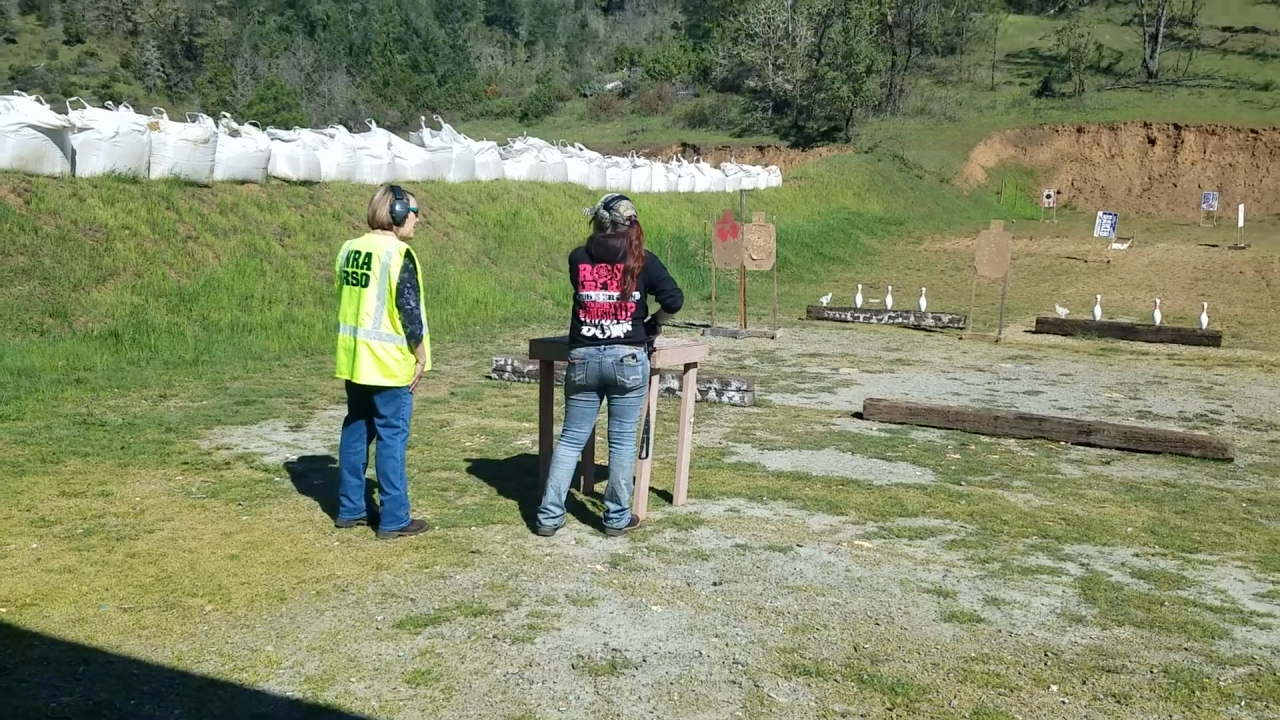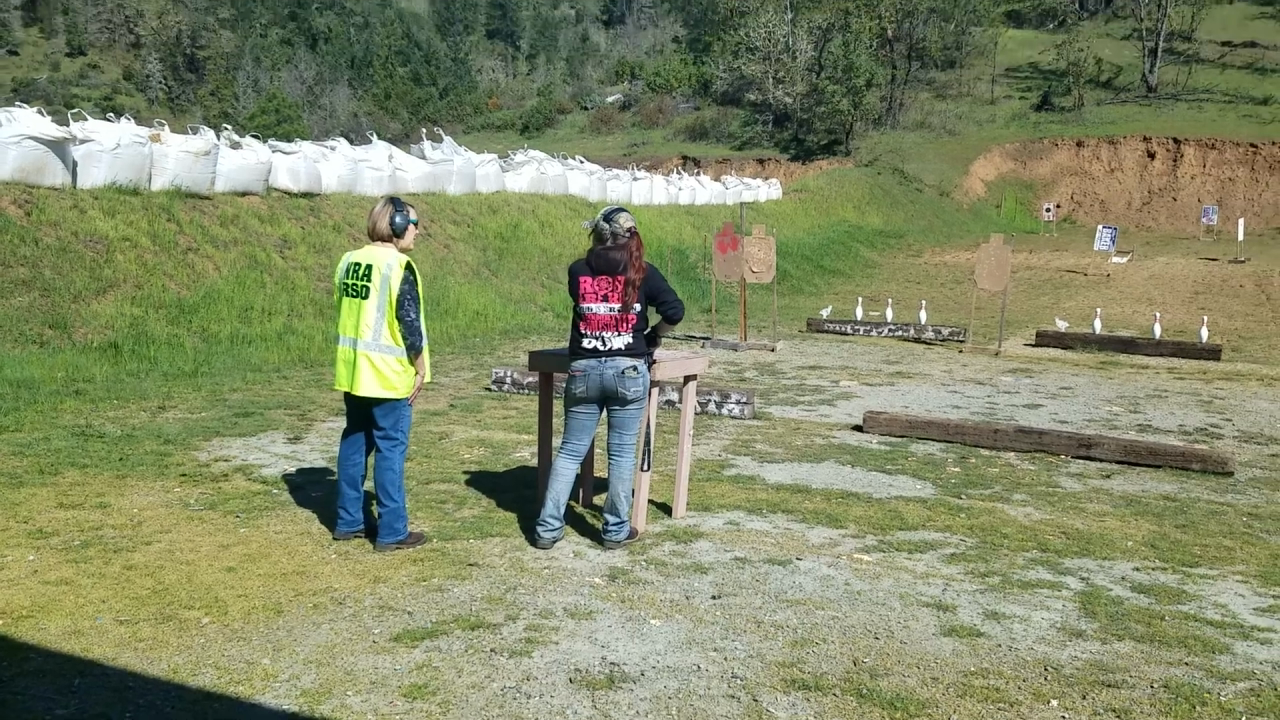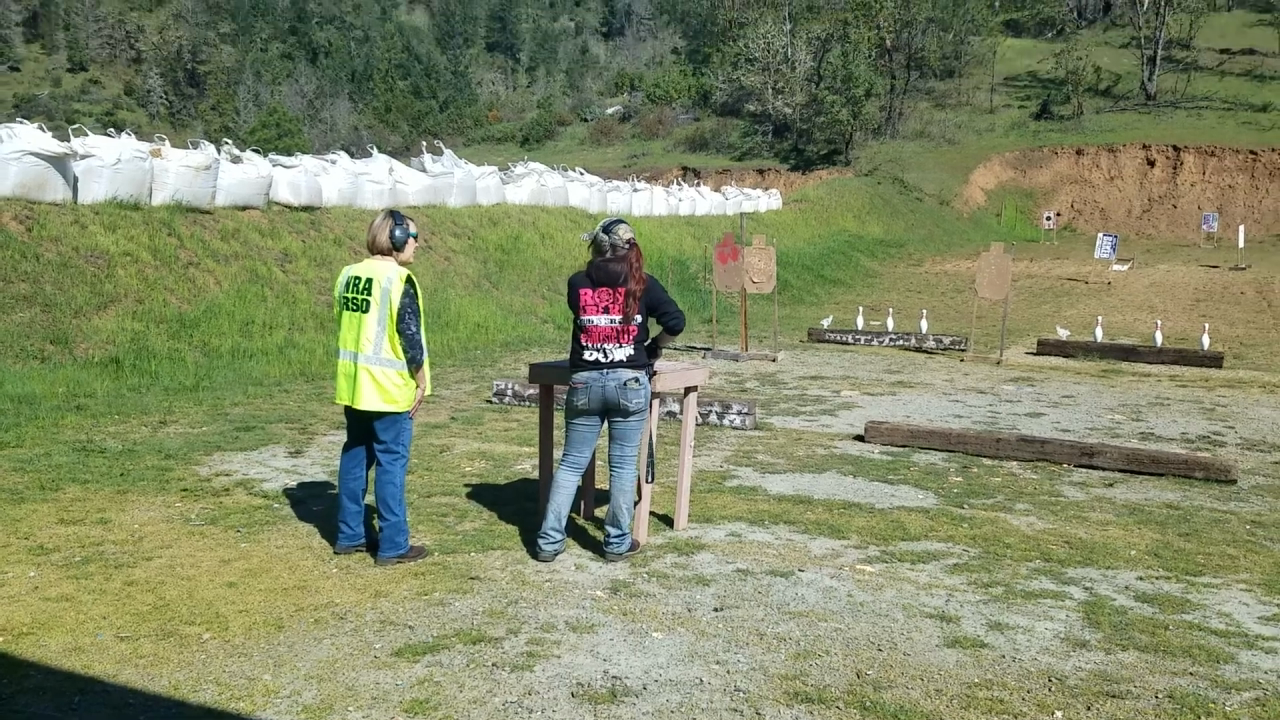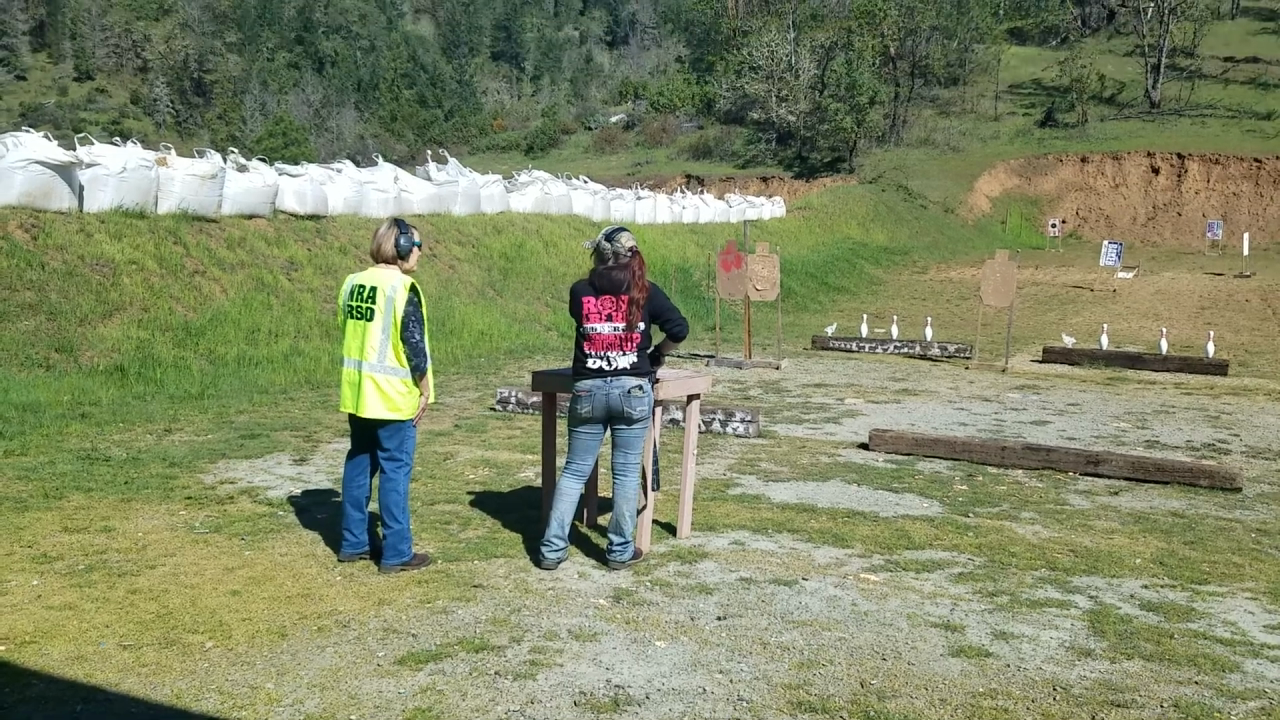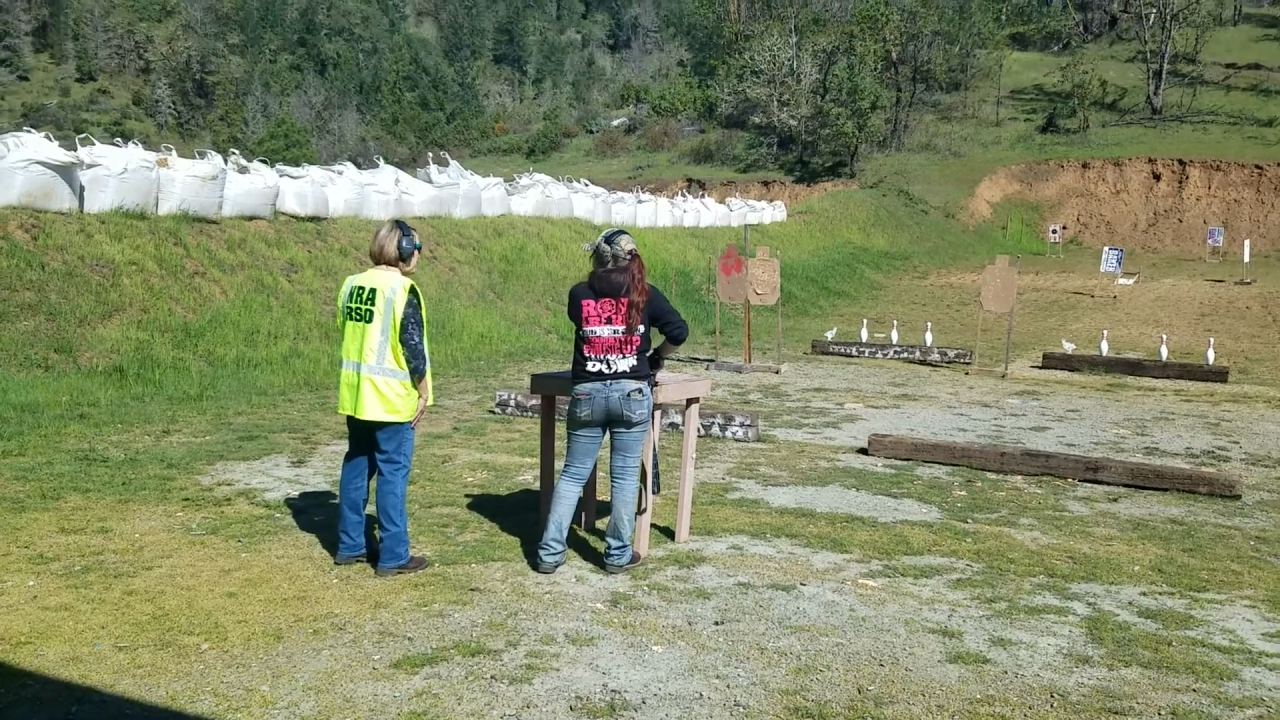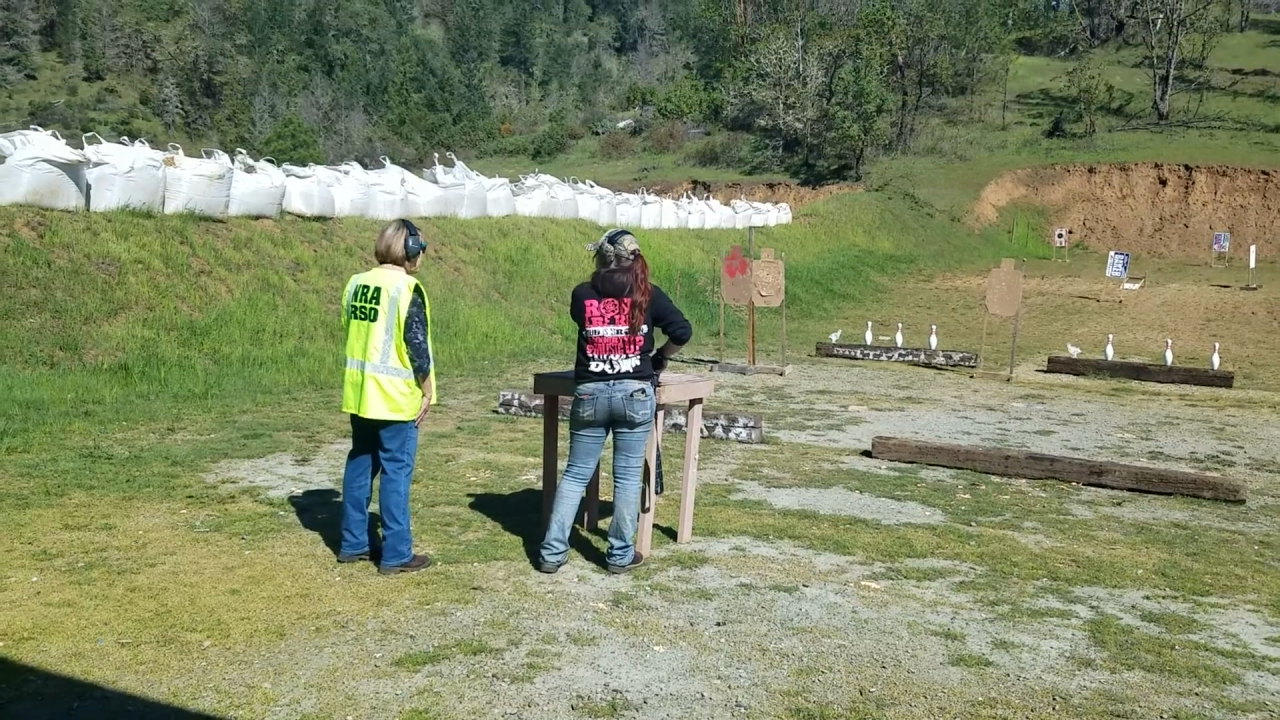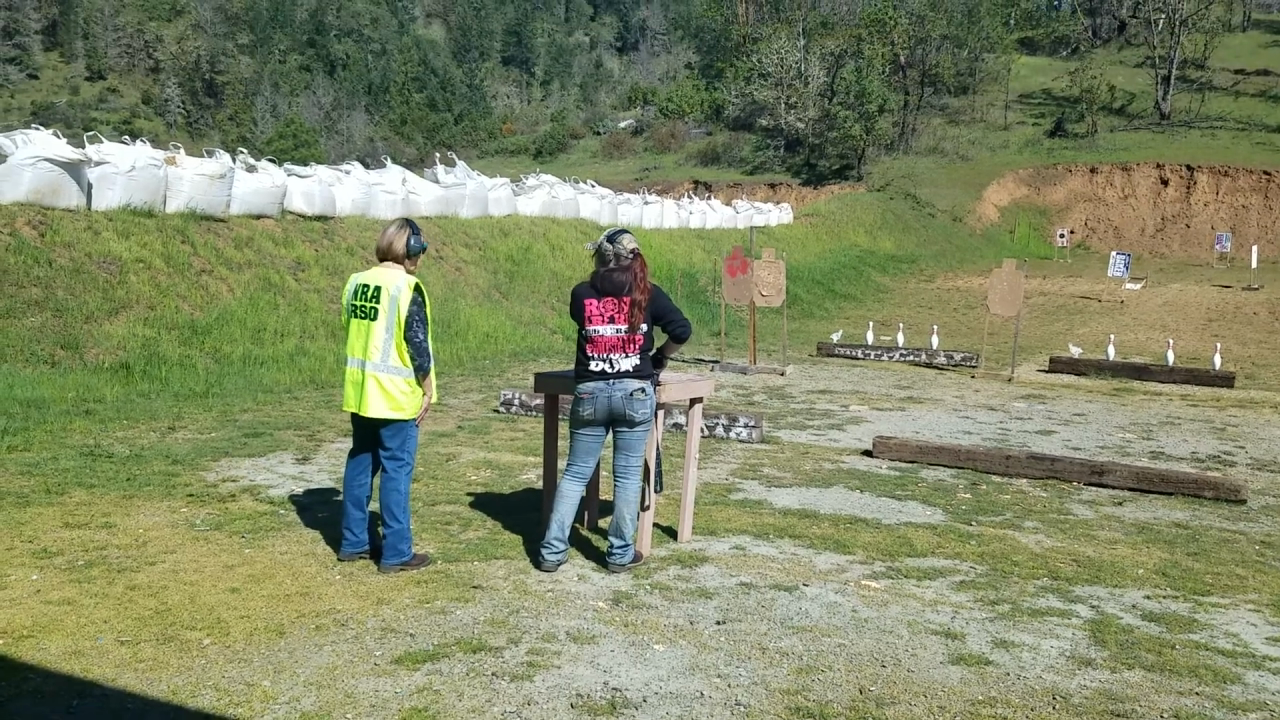
dt=0.1s
person 1, frame 1
left shoulder: (349, 250)
right shoulder: (398, 254)
left elbow: (346, 301)
right elbow: (409, 312)
right wrist: (421, 357)
left hip: (354, 359)
right hip: (389, 362)
left knee: (356, 430)
right knee: (392, 436)
left ankle: (350, 509)
right ankle: (394, 518)
person 1, frame 2
left shoulder: (349, 261)
right shoulder: (399, 266)
left elbow: (345, 311)
right elbow: (410, 324)
right wrist: (420, 369)
left hip: (353, 371)
right hip: (389, 374)
left knee: (355, 442)
right knee: (390, 449)
left ankle: (348, 521)
right ankle: (392, 531)
person 1, frame 3
left shoulder: (348, 275)
right shoulder: (399, 279)
left elbow: (344, 326)
right elbow: (410, 337)
right wrist: (421, 382)
left hip: (354, 384)
right hip: (389, 388)
left knee: (355, 456)
right knee: (391, 462)
left ankle: (349, 535)
right ankle: (393, 545)
person 1, frame 4
left shoulder: (352, 284)
right shoulder: (403, 287)
left elbow: (348, 334)
right elbow: (414, 346)
right wrist: (425, 390)
left hip: (358, 393)
right hip: (393, 396)
left knee: (359, 464)
right knee: (395, 470)
left ankle: (353, 543)
right ankle: (397, 553)
person 1, frame 5
left shoulder: (352, 285)
right shoulder: (403, 289)
left elbow: (347, 335)
right elbow: (413, 348)
right wrist: (423, 392)
left hip: (356, 395)
right hip: (392, 398)
left knee: (356, 466)
right knee: (392, 472)
left ankle: (349, 545)
right ankle: (393, 556)
person 1, frame 6
left shoulder: (356, 284)
right shoulder: (407, 288)
left elbow: (351, 333)
right elbow: (418, 346)
right wrist: (427, 392)
left hip: (360, 393)
right hip: (396, 397)
left knee: (360, 465)
right knee: (396, 471)
left ankle: (352, 544)
right ankle: (396, 555)
person 1, frame 7
left shoulder: (356, 282)
right shoulder: (407, 287)
left elbow: (351, 332)
right elbow: (418, 345)
right wrist: (427, 390)
left hip: (360, 392)
right hip: (396, 395)
left knee: (360, 463)
right knee: (396, 470)
left ankle: (353, 542)
right ankle: (396, 553)
person 2, frame 1
left shoulder: (578, 258)
right shoulder: (642, 260)
right elbow: (673, 300)
right wrist: (653, 324)
left hip: (583, 358)
right hip: (628, 358)
left knee: (571, 438)
right knee: (623, 440)
left ankle: (549, 515)
right ankle: (617, 517)
person 2, frame 2
left shoulder: (578, 271)
right shoulder: (642, 272)
right elbow: (674, 311)
right wrist: (653, 337)
left hip: (584, 371)
right hip: (628, 370)
left knee: (570, 451)
right knee: (622, 453)
left ankle: (547, 528)
right ankle: (616, 530)
person 2, frame 3
left shoulder: (578, 283)
right shoulder: (643, 284)
right elbow: (675, 322)
right wrist: (653, 348)
left hip: (585, 383)
right hip: (629, 382)
left knee: (571, 463)
right knee: (623, 465)
left ankle: (549, 541)
right ankle: (617, 542)
person 2, frame 4
left shoulder: (580, 291)
right shoulder: (645, 291)
right elbow: (678, 329)
right wrist: (657, 355)
left hip: (588, 391)
right hip: (633, 390)
left knee: (574, 471)
right knee: (627, 472)
left ankle: (552, 549)
right ankle: (620, 551)
person 2, frame 5
left shoulder: (579, 294)
right shoulder: (645, 294)
right elbow: (678, 331)
right wrist: (656, 358)
left hip: (587, 394)
right hip: (632, 393)
left knee: (573, 474)
right knee: (625, 476)
left ankle: (550, 553)
right ankle: (618, 555)
person 2, frame 6
left shoulder: (582, 294)
right shoulder: (648, 294)
right elbow: (682, 331)
right wrist: (660, 358)
left hip: (590, 394)
right hip: (635, 393)
left knee: (575, 474)
right knee: (628, 476)
left ankle: (552, 552)
right ankle: (620, 555)
person 2, frame 7
left shoulder: (582, 294)
right shoulder: (647, 293)
right elbow: (682, 330)
right wrist: (659, 357)
left hip: (590, 393)
right hip: (635, 393)
left knee: (575, 473)
right knee: (628, 475)
left ankle: (552, 551)
right ankle: (620, 554)
